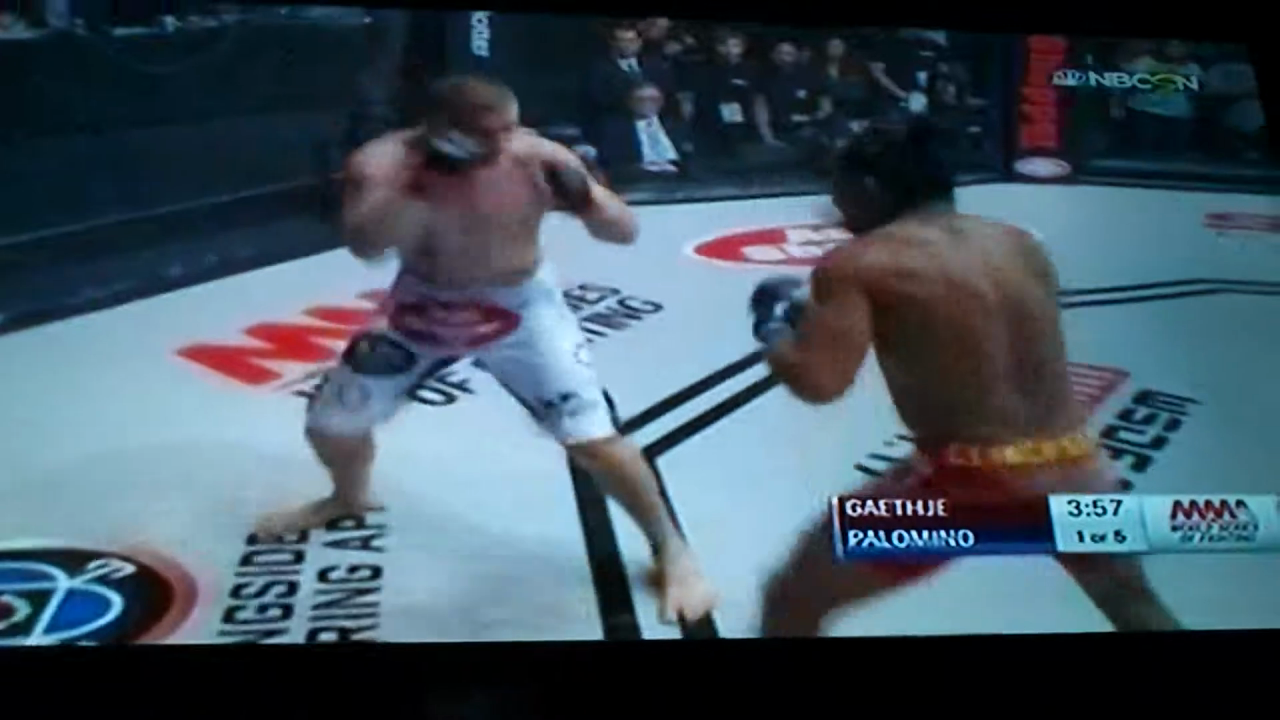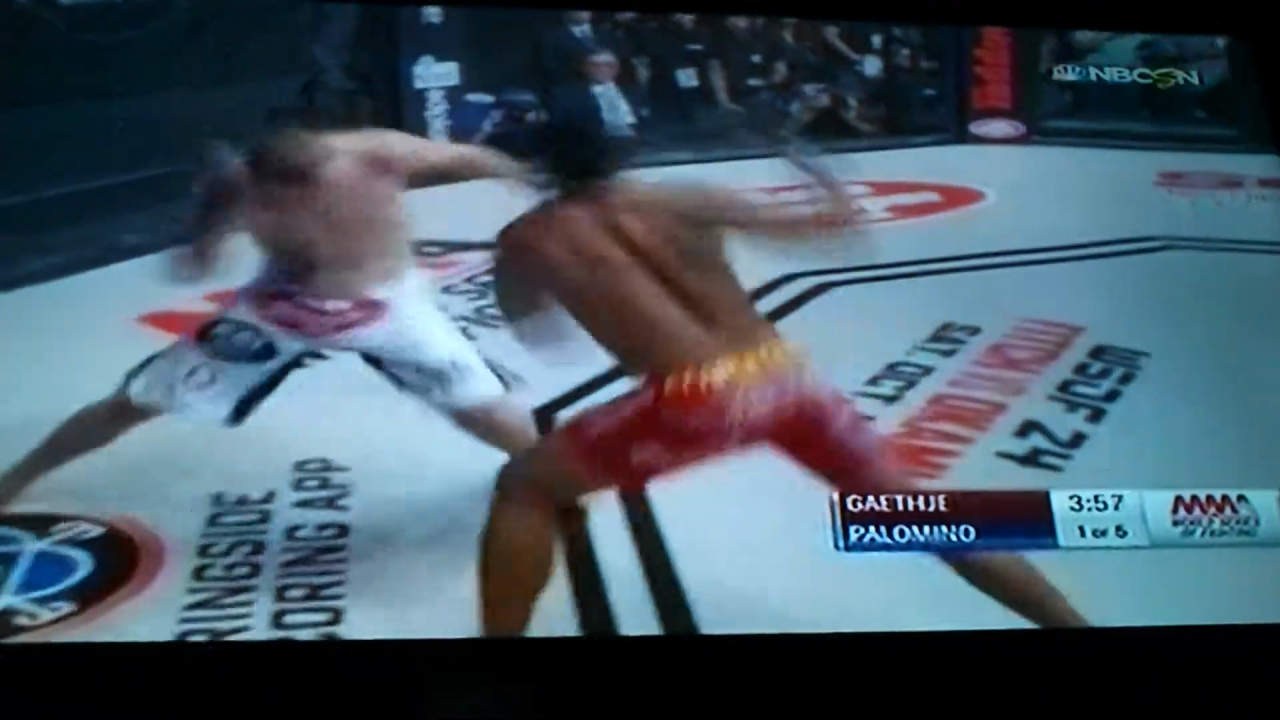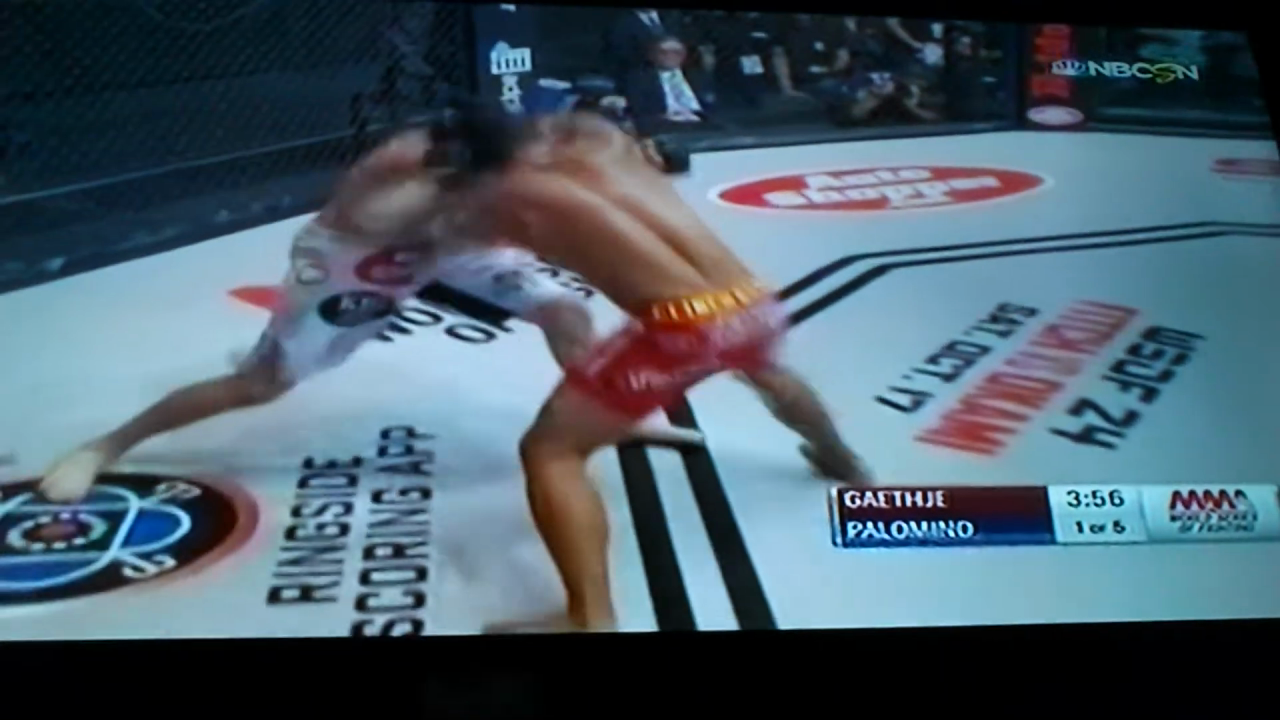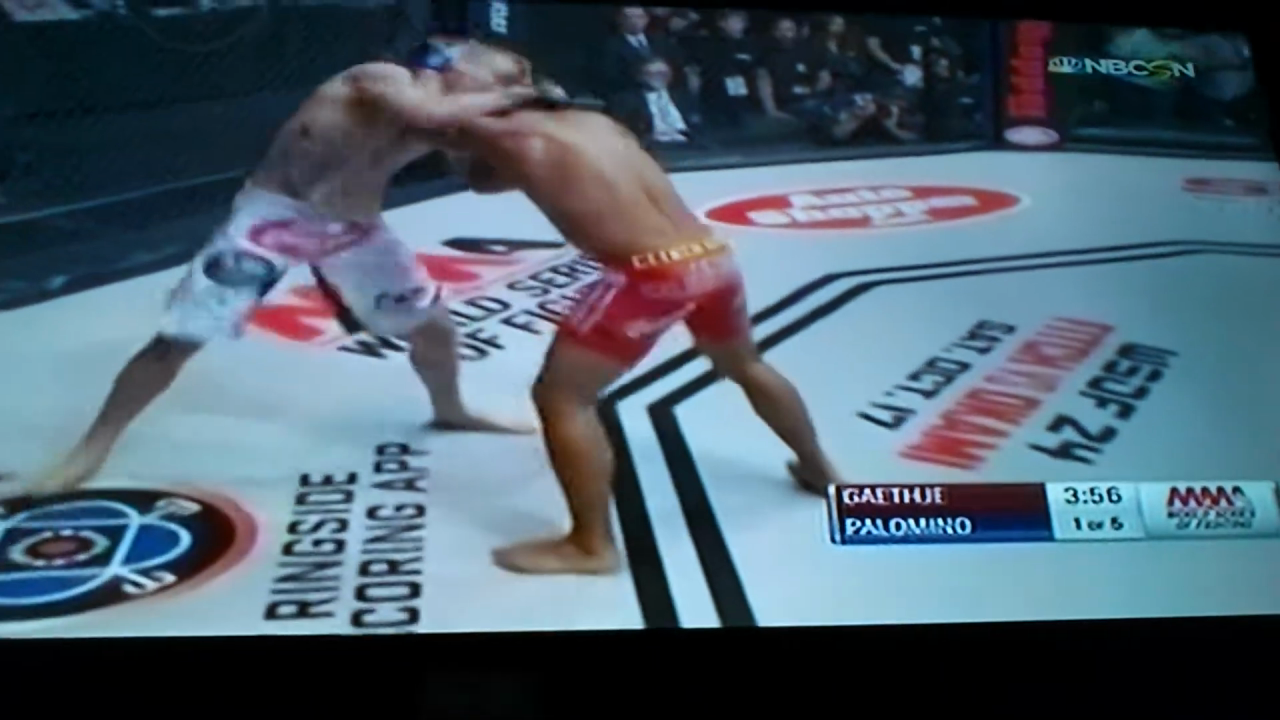
dt=0.4s
person 1, frame 1
left shoulder: (539, 159)
right shoulder: (383, 161)
left elbow: (626, 231)
right elbow: (368, 246)
left wrist: (584, 196)
right wrist: (425, 184)
left hip: (518, 304)
right hip: (420, 304)
left knee: (593, 440)
right knee: (331, 425)
left ankle: (671, 552)
right ankle: (350, 497)
person 1, frame 2
left shoulder: (378, 154)
right shoulder: (232, 183)
left elbow: (472, 159)
right elbow: (196, 266)
right wrist: (218, 215)
left hip: (386, 301)
right hip: (285, 301)
left knee: (484, 409)
right knee: (138, 401)
person 1, frame 3
right shoulder: (423, 160)
right elbow: (367, 221)
left hip: (420, 245)
right hip: (345, 258)
left knee: (563, 310)
right knee: (261, 383)
right ankle: (106, 447)
person 1, frame 4
left shoulder: (423, 121)
right shoulder: (376, 80)
right elbow: (434, 111)
right wrist: (512, 93)
left hip: (353, 228)
right hip: (269, 220)
left knee: (433, 326)
right knee: (175, 340)
left ankle: (450, 413)
right ankle: (95, 444)
person 2, frame 1
left shoulder: (854, 265)
right shoulder: (1019, 245)
left elbow: (817, 381)
left wrist: (773, 328)
left hip: (968, 483)
right hip: (1077, 471)
left knee: (793, 599)
right knee: (1130, 602)
person 2, frame 2
left shoulder: (527, 241)
left elbow: (529, 329)
right elbow: (828, 222)
right wrist: (824, 182)
left hip: (697, 407)
right hip: (778, 379)
left knee: (523, 489)
right ankle: (1071, 624)
person 2, frame 3
left shoulder: (502, 199)
right shoulder: (599, 139)
left hip: (682, 327)
right hip: (752, 302)
left knee: (549, 452)
right knee: (761, 368)
left ankle: (591, 619)
right ankle: (841, 458)
person 2, frame 4
left shoulder: (513, 136)
right shoulder: (596, 122)
left hip: (650, 275)
right hip: (713, 259)
left knee: (560, 400)
right knee: (743, 364)
right ankle: (816, 466)
